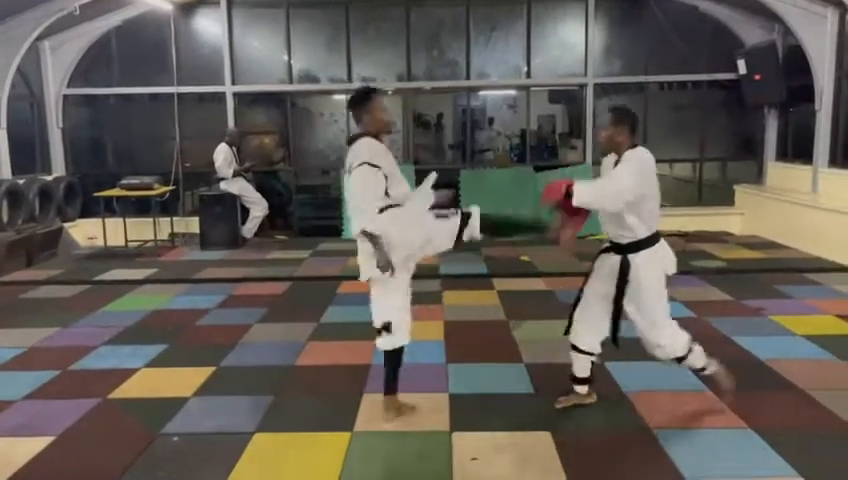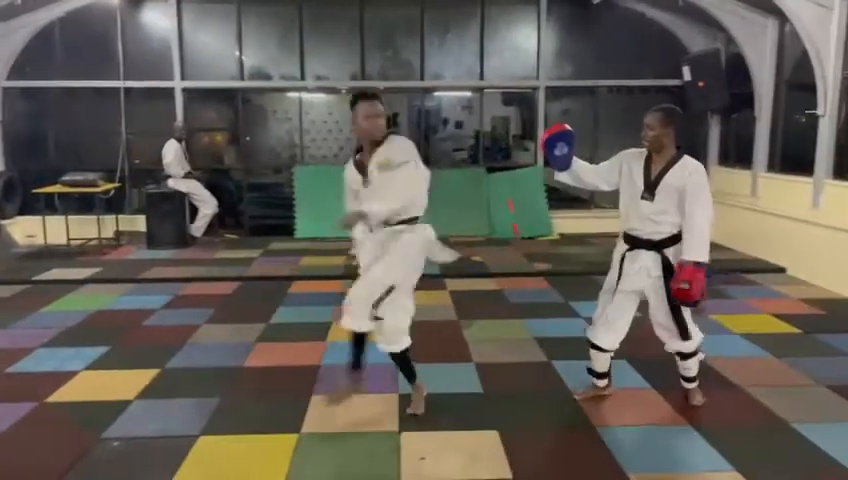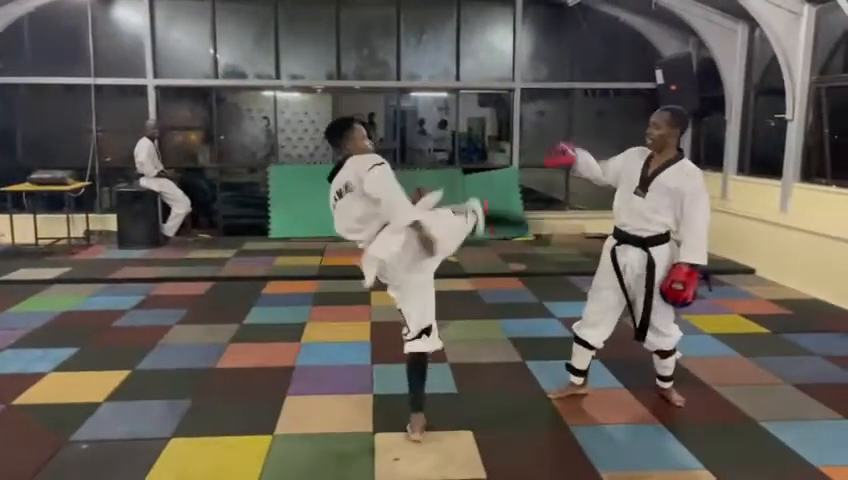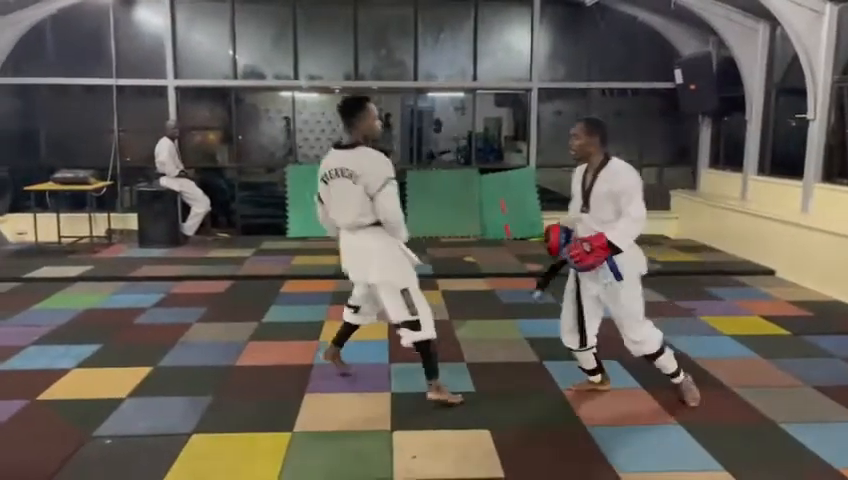
dt=0.5s
person 1, frame 1
left shoulder: (358, 153)
right shoulder: (370, 149)
right elbow: (361, 200)
left wrist: (421, 198)
right wrist: (376, 241)
left hip: (373, 242)
right hip: (393, 231)
left knee: (391, 321)
right knee: (470, 220)
left ankle: (391, 397)
person 1, frame 2
left shoulder: (401, 148)
right shoulder: (353, 166)
left elbow: (408, 192)
left wrist: (366, 214)
right wrist: (362, 226)
left hip: (403, 240)
right hip: (378, 244)
left knee: (361, 307)
right knee: (388, 321)
left ankle: (355, 376)
right ankle: (415, 386)
person 1, frame 3
left shoulder: (335, 194)
right shoulder: (368, 164)
left elbow: (353, 232)
right elbow: (386, 192)
right wrist: (417, 225)
left hip: (388, 262)
right hip: (407, 235)
left knee: (419, 334)
right knee: (470, 213)
left ankle: (416, 417)
person 1, frame 4
left shoulder: (328, 162)
right shoulder: (375, 161)
left elbow: (325, 213)
right elbow: (389, 213)
right wrist: (401, 235)
left hip: (352, 246)
right hip: (379, 244)
left knee: (364, 301)
right knee: (414, 314)
left ankle: (334, 350)
right ankle: (435, 385)
person 2, frame 1
left shoulder: (639, 161)
right shoulder: (611, 162)
left elbow: (608, 193)
left wrist: (570, 192)
right wrist: (573, 207)
left hip: (643, 258)
right hip: (615, 256)
left knee: (657, 331)
right knee: (585, 320)
left ankle: (711, 370)
right ankle: (581, 390)
person 2, frame 2
left shoulder: (691, 170)
right shoulder: (629, 159)
left elbow: (699, 222)
right elbow: (595, 176)
left wrist: (694, 266)
right wrist: (565, 162)
left hip: (667, 257)
right hip: (630, 254)
left knee: (678, 327)
right knee: (605, 321)
left ankle: (692, 385)
right ankle: (602, 383)
person 2, frame 3
left shoulder: (689, 174)
right shoulder: (635, 156)
left elbow: (695, 224)
right elbow: (604, 172)
left wrist: (689, 267)
right wrist: (576, 157)
left hip: (653, 256)
right hip: (618, 249)
left knee: (659, 324)
right knee: (595, 316)
left ankle: (665, 385)
right ankle: (578, 382)
person 2, frame 4
left shoulder: (622, 173)
right shoulder: (580, 173)
left elbow: (635, 218)
left wrist: (601, 244)
right wrist: (563, 232)
left hip: (615, 263)
right hip: (586, 261)
left knee: (634, 328)
right knee: (573, 325)
left ankle: (680, 380)
right ankle: (596, 377)
person 3, frame 1
left shoulder: (231, 148)
right shoulder: (223, 150)
right elbow: (224, 172)
left wrist: (244, 169)
right wrist: (242, 169)
left hip: (237, 181)
right hip: (231, 183)
left knee: (260, 204)
right knee: (261, 205)
right ankle: (245, 234)
person 3, frame 2
left shoulder: (179, 145)
right shoulder: (172, 146)
right elbow: (174, 171)
left wrist: (192, 174)
right wrist: (192, 176)
left hip: (184, 180)
right hip: (179, 181)
left knee: (209, 203)
right knee: (210, 204)
left ankle: (194, 231)
right ankle: (194, 233)
person 3, frame 3
left shoulder: (151, 144)
right shoulder: (145, 145)
right elbow: (147, 169)
left wrist: (165, 173)
right wrist: (164, 175)
left hip: (157, 179)
right hip: (152, 180)
left knee: (183, 202)
right knee: (183, 203)
left ankle: (166, 231)
right ankle: (166, 233)
person 3, frame 4
left shoulder: (171, 143)
right shoulder: (166, 145)
right elbow: (168, 169)
left wrist: (184, 173)
right wrist: (184, 175)
left hip: (176, 178)
right hip: (171, 179)
left knee: (202, 202)
right knee: (202, 202)
left ankle: (186, 230)
right ankle: (186, 232)
